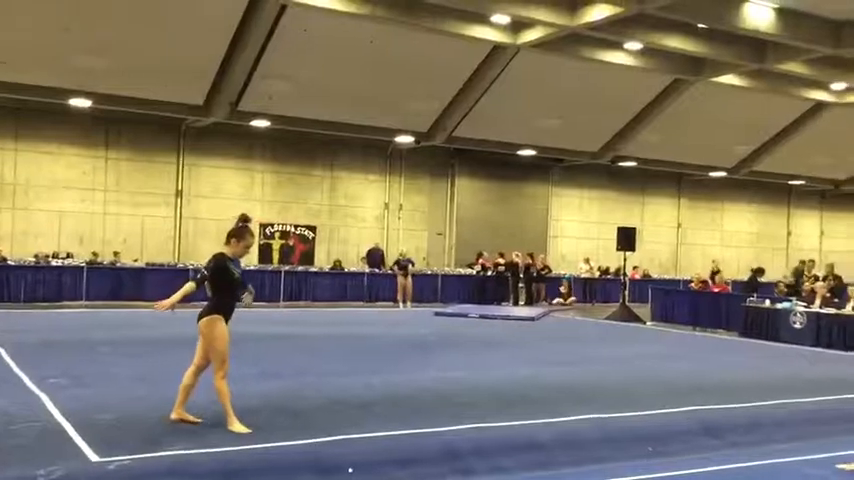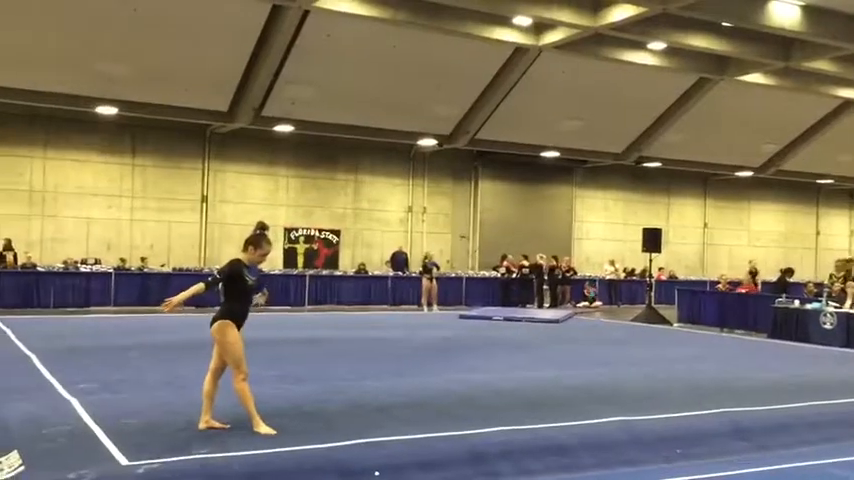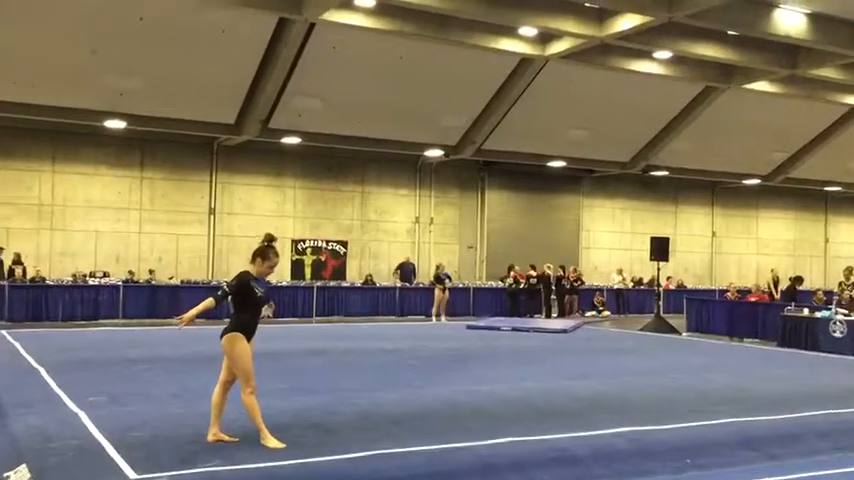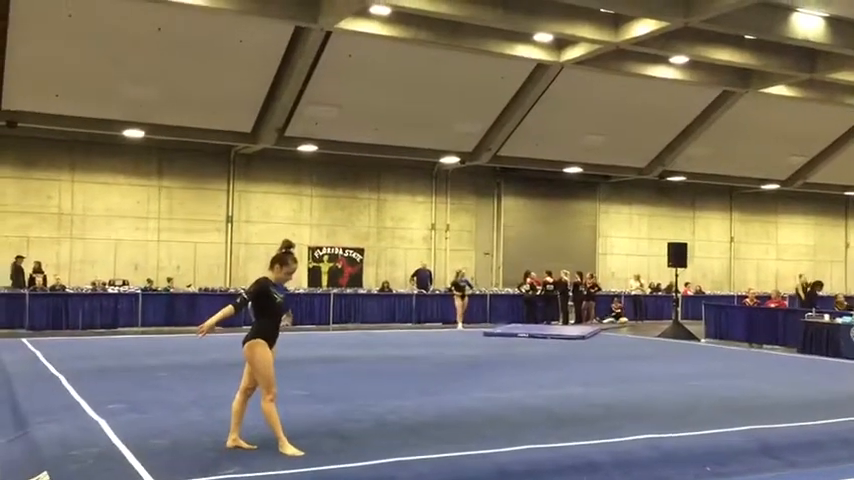
dt=0.5s
person 1, frame 1
left shoulder: (234, 263)
right shoulder: (219, 261)
right elbow: (198, 281)
left wrist: (246, 292)
right wrist: (174, 298)
left hip: (215, 318)
right hip: (213, 318)
left knee: (198, 366)
right knee: (221, 371)
left ankle: (178, 410)
right ankle: (231, 420)
person 1, frame 2
left shoulder: (252, 270)
right shoulder: (234, 267)
right elbow: (209, 283)
left wrist: (260, 296)
right wrist: (182, 296)
left hip: (233, 324)
right hip: (225, 323)
left knee: (215, 371)
right knee: (241, 373)
left ankle: (206, 419)
right ankle: (257, 422)
person 1, frame 3
left shoulder: (258, 281)
right shoulder: (243, 279)
right elbow: (219, 297)
left wrist: (266, 308)
right wrist: (194, 312)
left hip: (243, 336)
right hip: (235, 336)
left knee: (225, 383)
right knee: (249, 387)
left ankle: (214, 431)
right ankle: (264, 435)
person 1, frame 4
left shoulder: (278, 288)
right shoulder: (262, 285)
right elbow: (238, 304)
right wrist: (213, 320)
left hip: (266, 343)
right hip: (257, 343)
left knee: (246, 390)
right knee: (269, 394)
left ankle: (233, 438)
right ankle: (283, 443)
